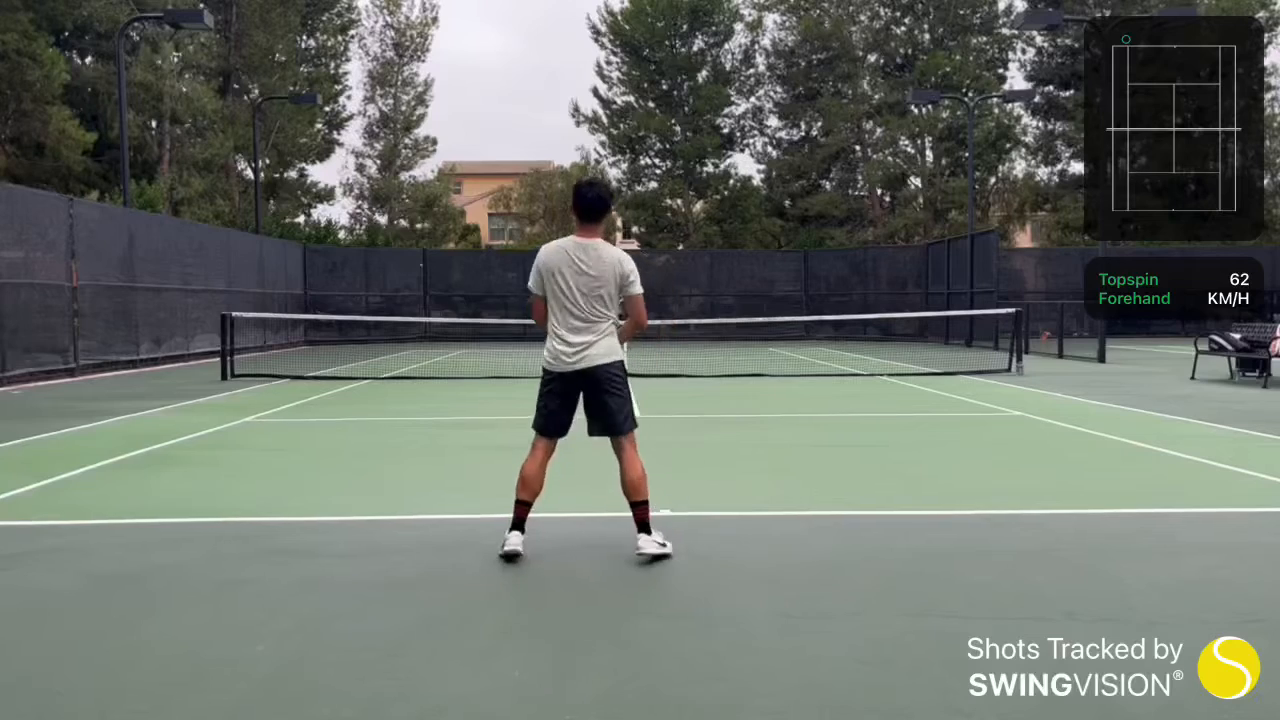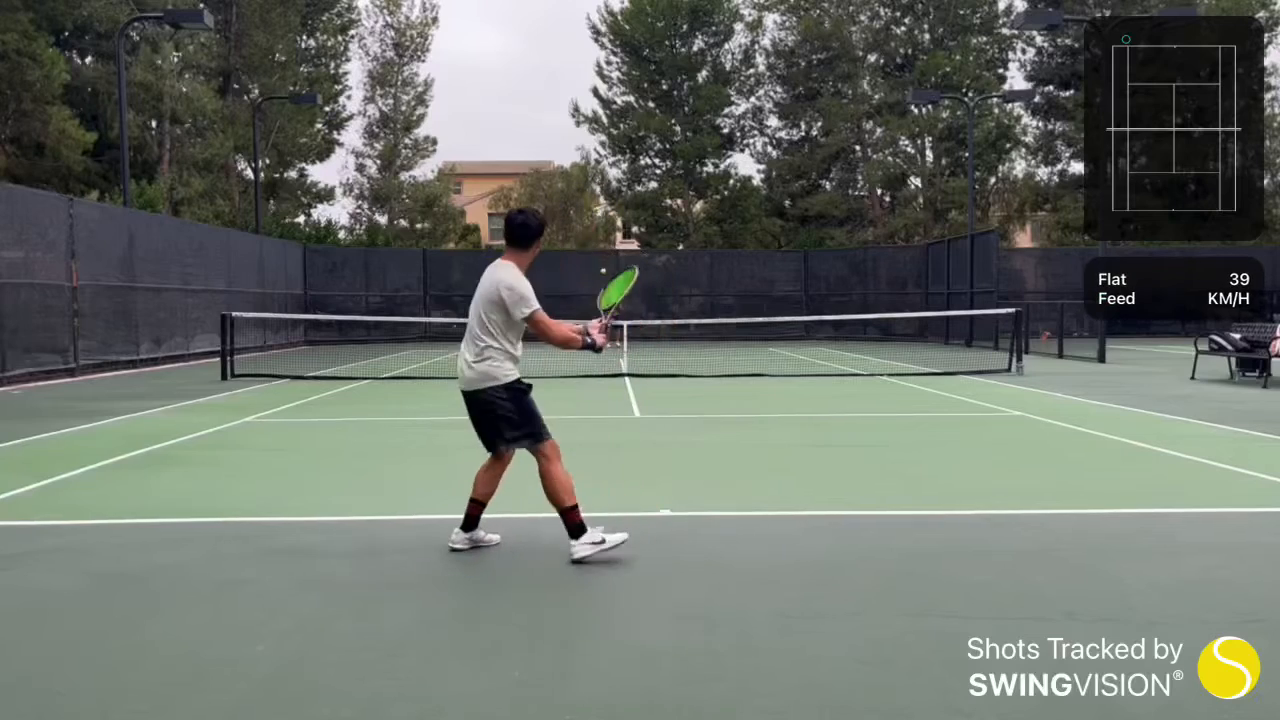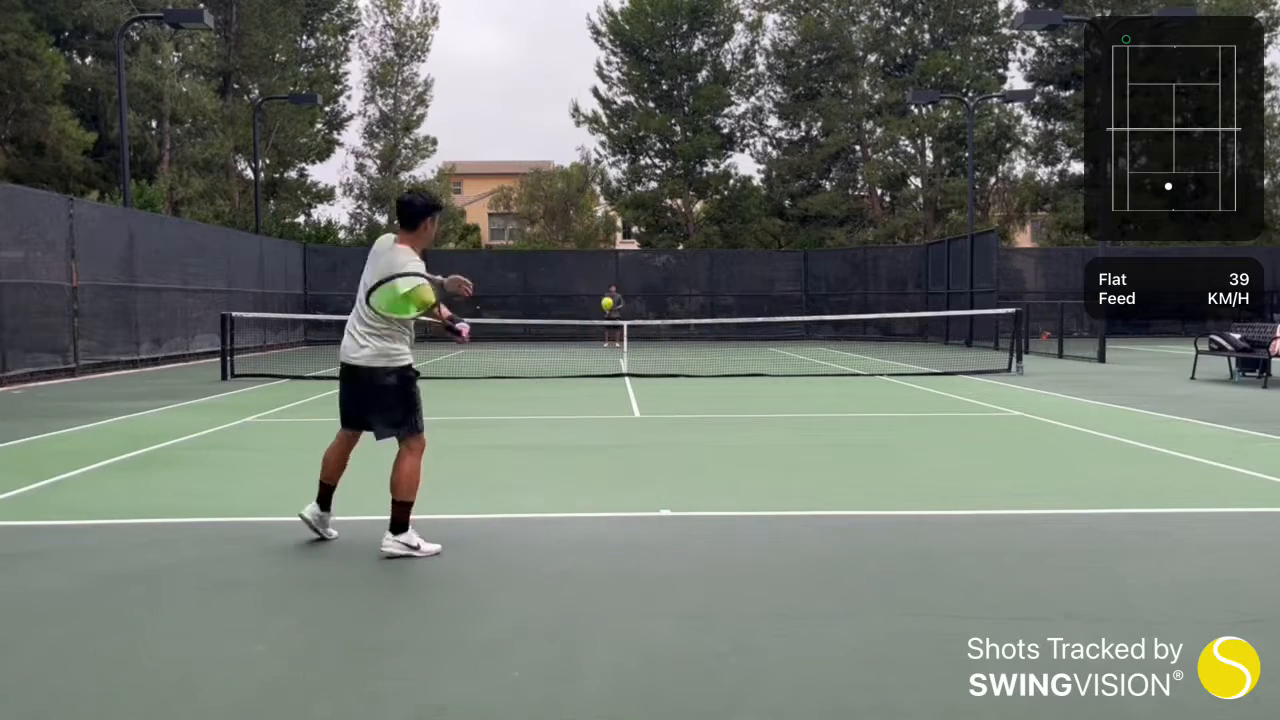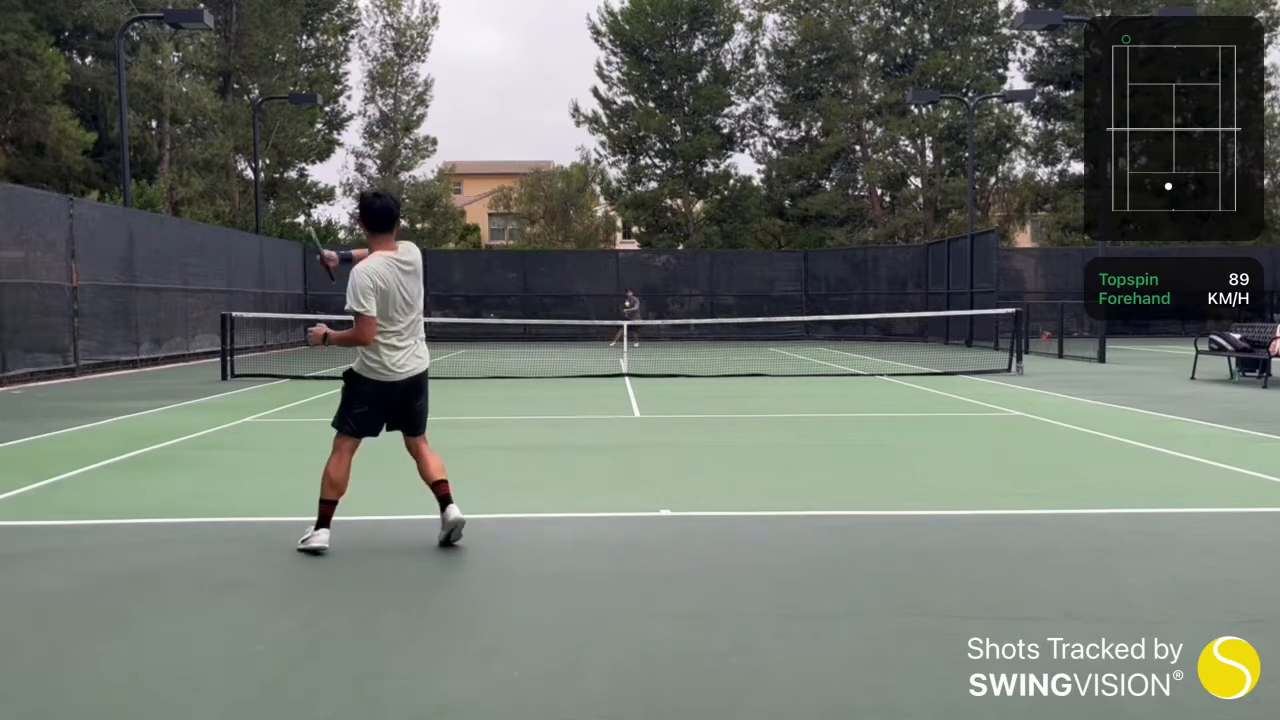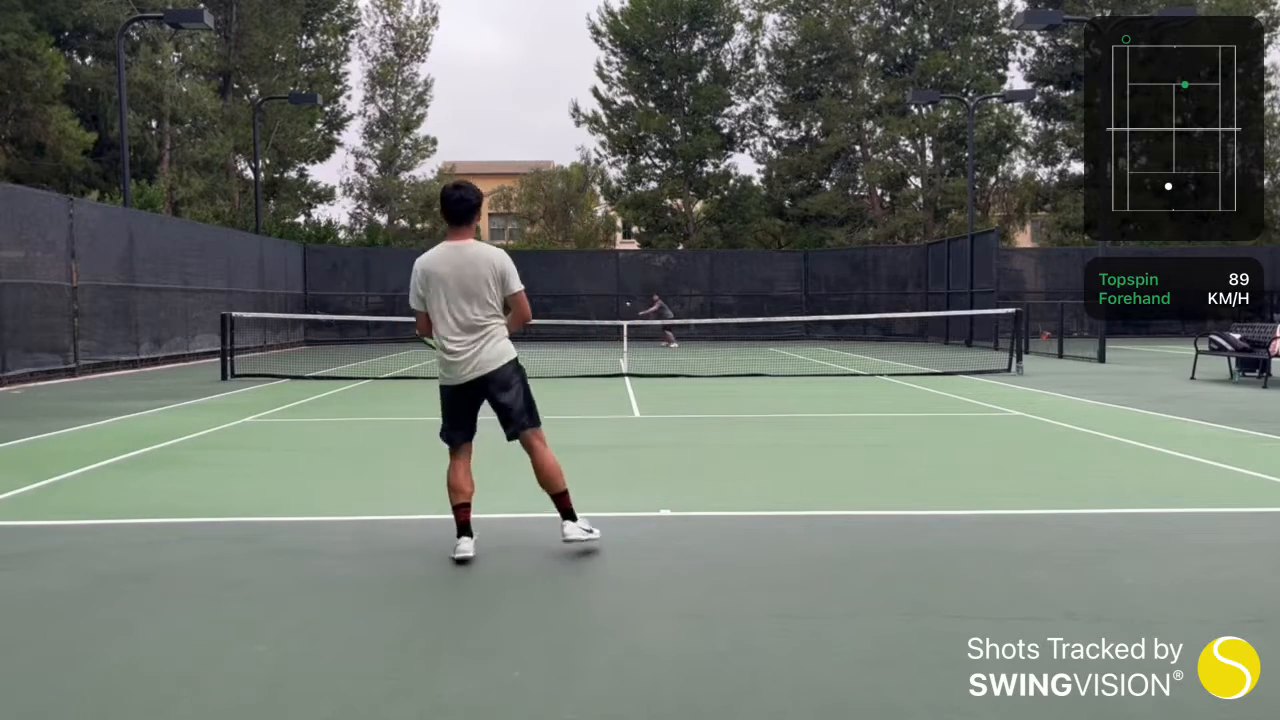
dt=0.7s
person 1, frame 1
left shoulder: (548, 254)
right shoulder: (620, 260)
left elbow: (540, 315)
right elbow: (639, 320)
left hip: (558, 364)
right hip: (604, 363)
left knee: (541, 447)
right knee: (626, 446)
left ankle: (515, 533)
right ankle: (645, 534)
person 1, frame 2
left shoulder: (494, 273)
right shoulder: (513, 281)
left elbow: (538, 326)
right elbow: (548, 334)
left wrist: (582, 329)
right wrist: (591, 342)
left hip: (475, 381)
right hip: (497, 381)
left knee: (500, 455)
right knee: (547, 453)
left ankle: (467, 530)
right ankle: (581, 536)
person 1, frame 3
left shoulder: (387, 244)
right shoulder: (406, 263)
right elbow: (425, 298)
left wrist: (444, 282)
right wrist: (453, 323)
left hip: (353, 358)
right hip: (386, 364)
left knee: (349, 436)
right knee: (413, 445)
left ankle: (320, 509)
right ankle: (398, 534)
person 1, frame 4
left shoulder: (364, 273)
right shoulder: (412, 253)
left elbow: (365, 336)
left wrist: (326, 336)
right wrist: (341, 256)
left hip: (376, 374)
right hip: (416, 369)
left knee: (343, 447)
right knee: (418, 444)
left ankle: (321, 529)
right ankle: (449, 509)
person 1, frame 5
left shoulder: (423, 265)
right shoulder: (495, 258)
left elbow: (424, 328)
right elbow: (522, 316)
left hip: (455, 373)
right hip: (499, 364)
left knee: (459, 455)
right knee: (535, 442)
left ankle: (463, 538)
right ankle: (570, 520)
